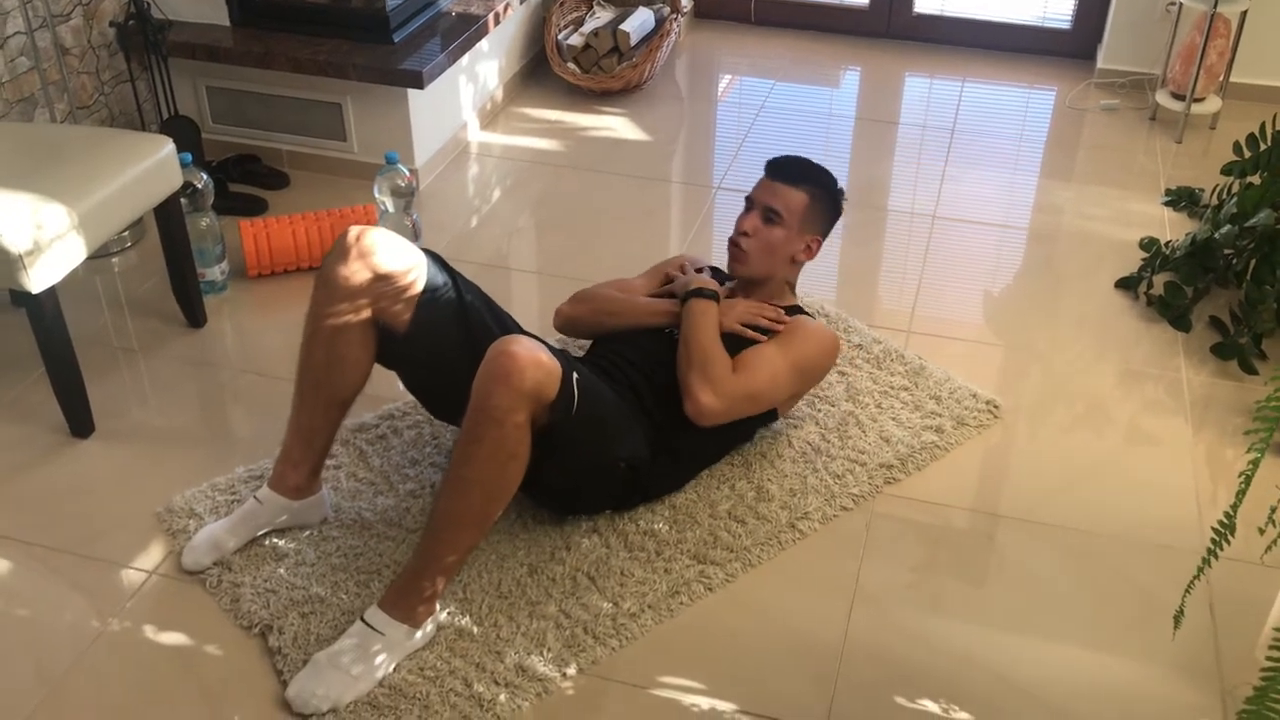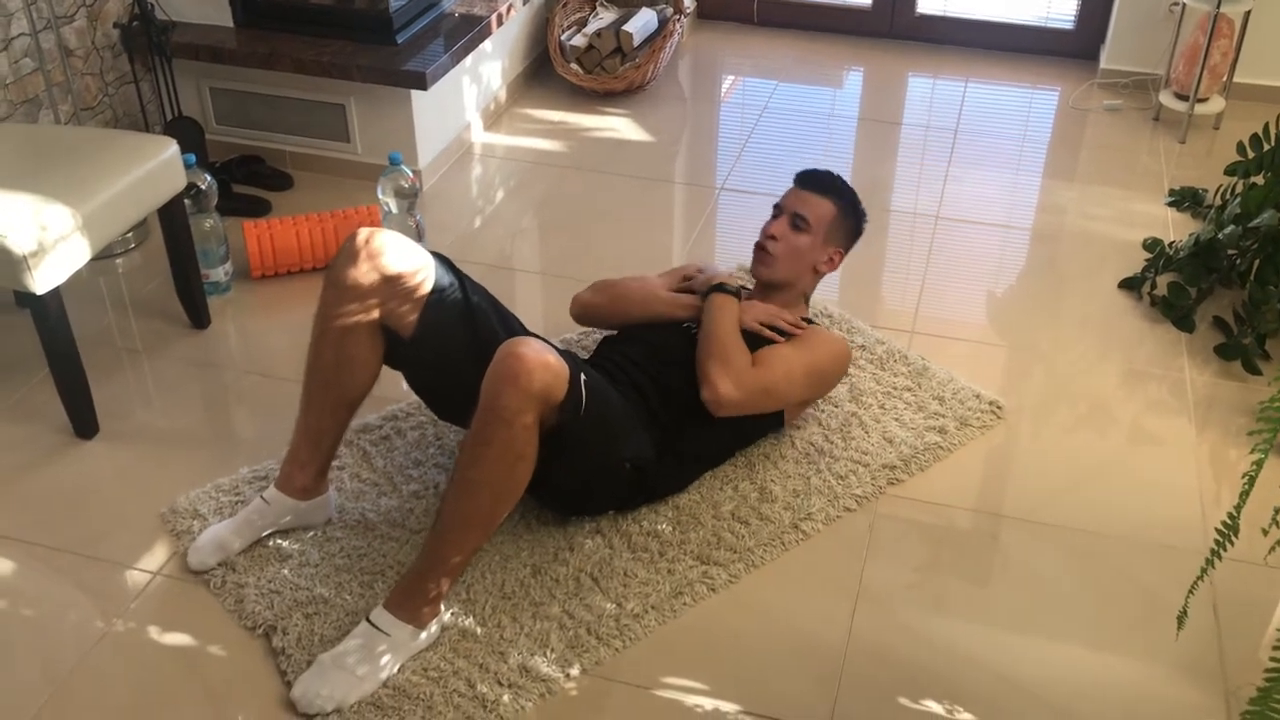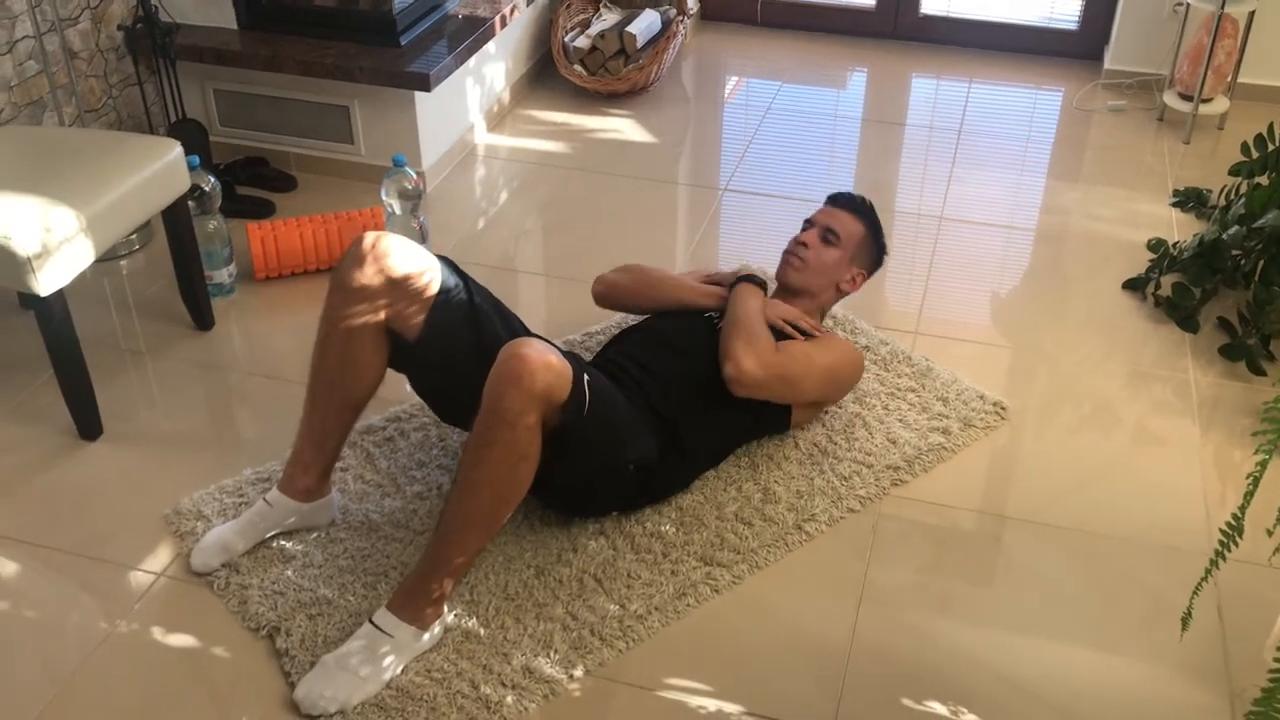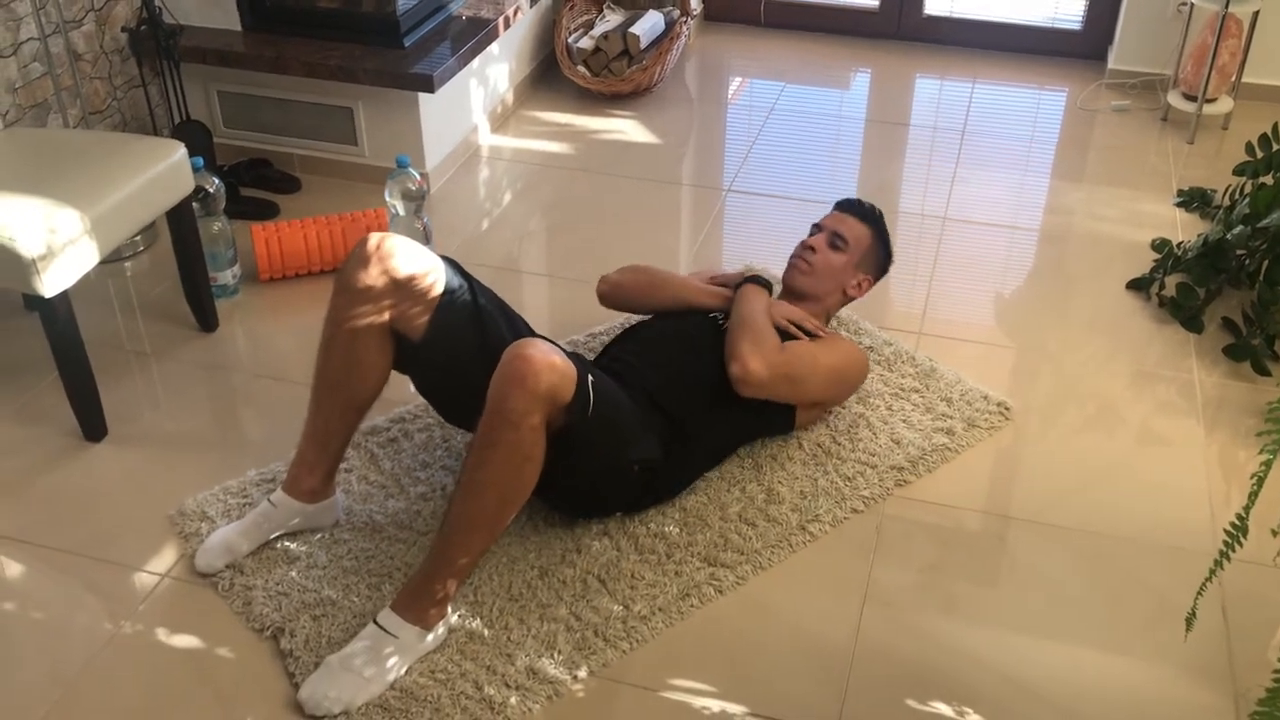
dt=0.2s
person 1, frame 1
left shoulder: (807, 339)
right shoulder: (699, 272)
left elbow: (706, 400)
right elbow: (571, 313)
left wrist: (698, 300)
right wrist: (685, 305)
left hip: (616, 451)
right hip: (546, 401)
left knee: (518, 364)
right knee: (364, 256)
left ankle: (408, 607)
right ankle: (293, 488)
person 1, frame 2
left shoulder: (820, 350)
right shoulder: (710, 281)
left elbow: (722, 392)
right elbow: (587, 304)
left wrist: (718, 298)
right wrist: (704, 300)
left hip: (620, 452)
right hip: (546, 401)
left knee: (526, 366)
right knee: (372, 257)
left ankle: (413, 609)
right ankle: (300, 489)
person 1, frame 3
left shoulder: (832, 357)
right shoulder: (726, 289)
left elbow: (744, 368)
right elbow: (608, 286)
left wrist: (746, 290)
right wrist: (730, 292)
left hip: (625, 450)
right hip: (565, 399)
left knee: (528, 365)
right knee: (379, 259)
left ankle: (416, 611)
right ankle: (303, 490)
person 1, frame 4
left shoulder: (838, 357)
right shoulder: (732, 292)
left elbow: (751, 369)
right elbow: (615, 284)
left wrist: (752, 289)
right wrist: (736, 293)
left hip: (631, 452)
right hip: (569, 401)
left knee: (534, 363)
right knee: (384, 261)
left ankle: (420, 612)
right ankle: (308, 492)
